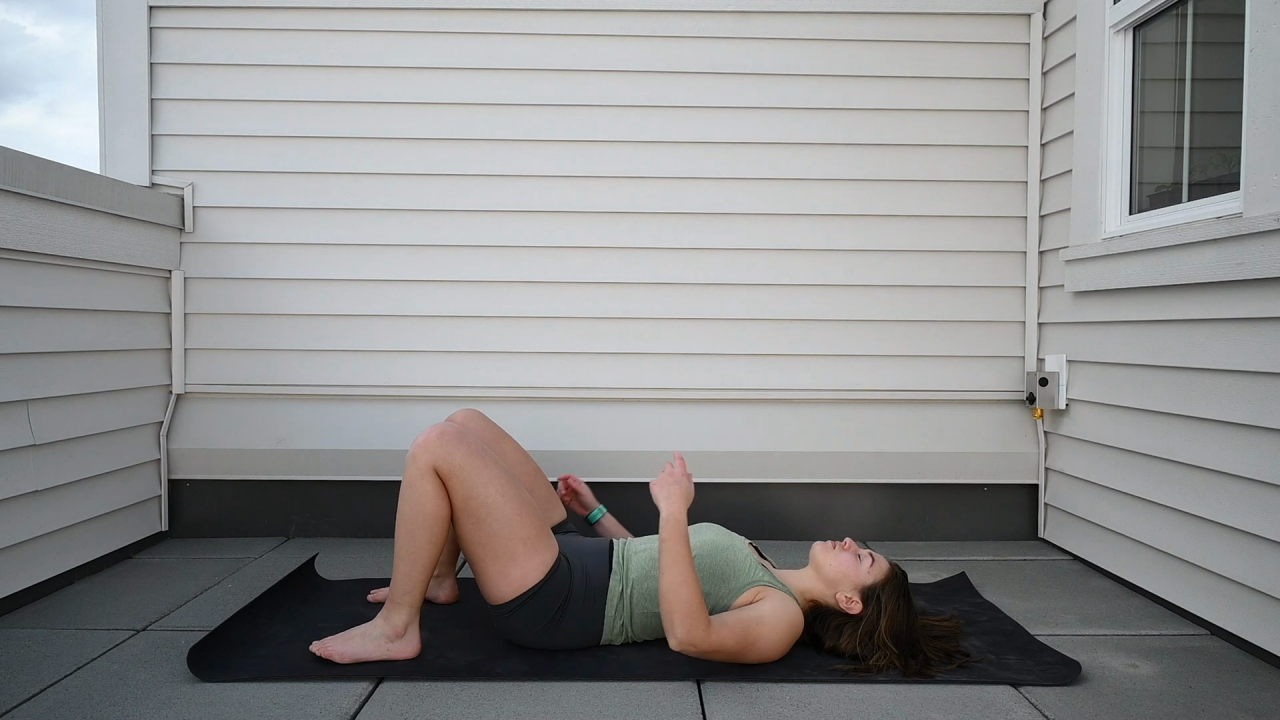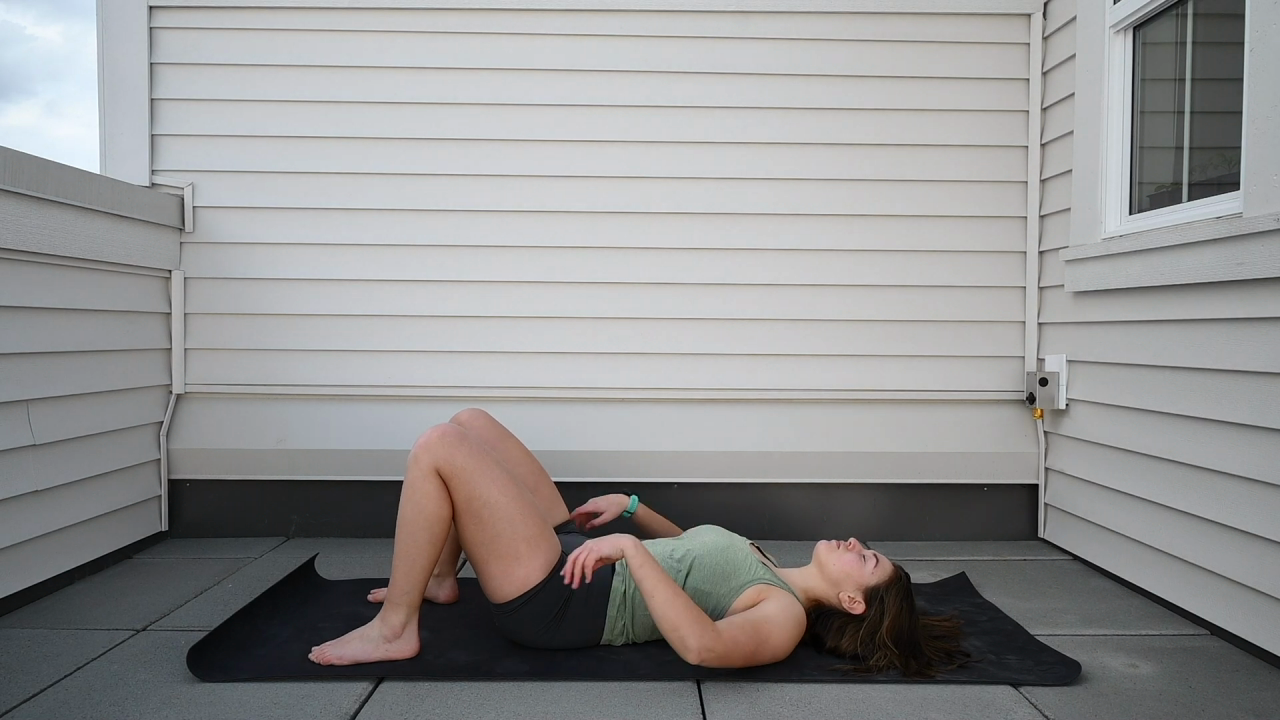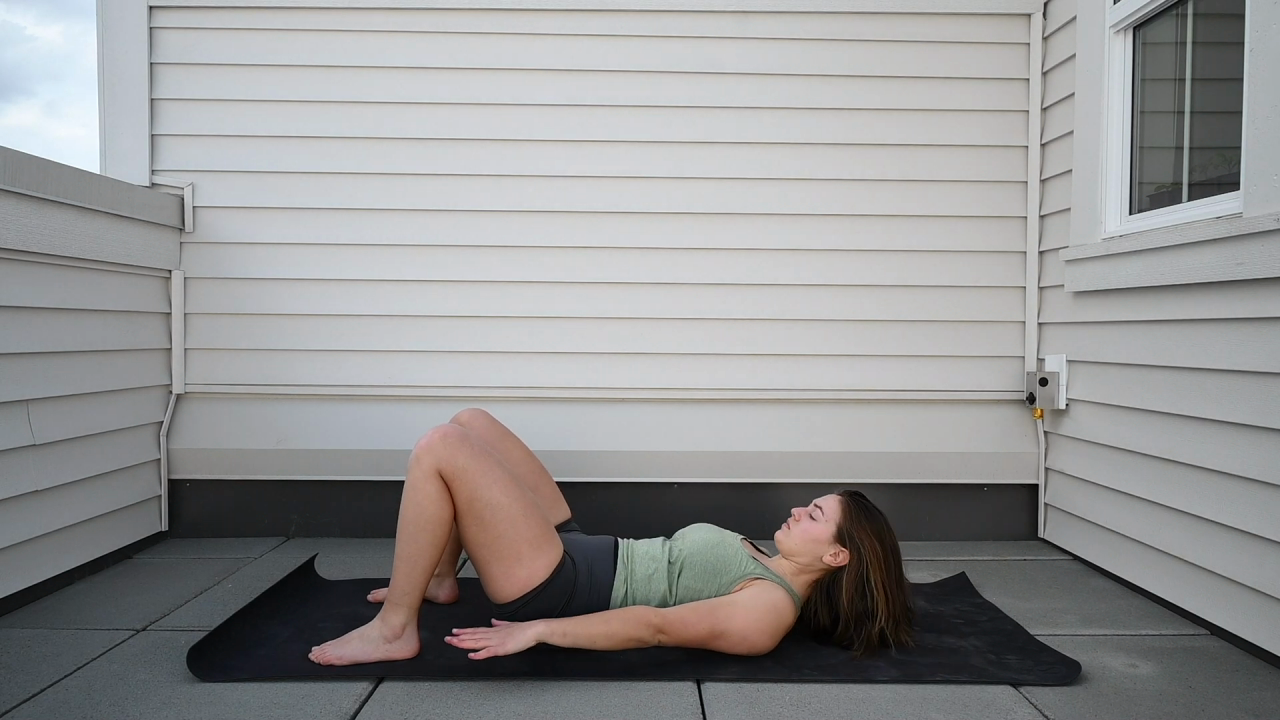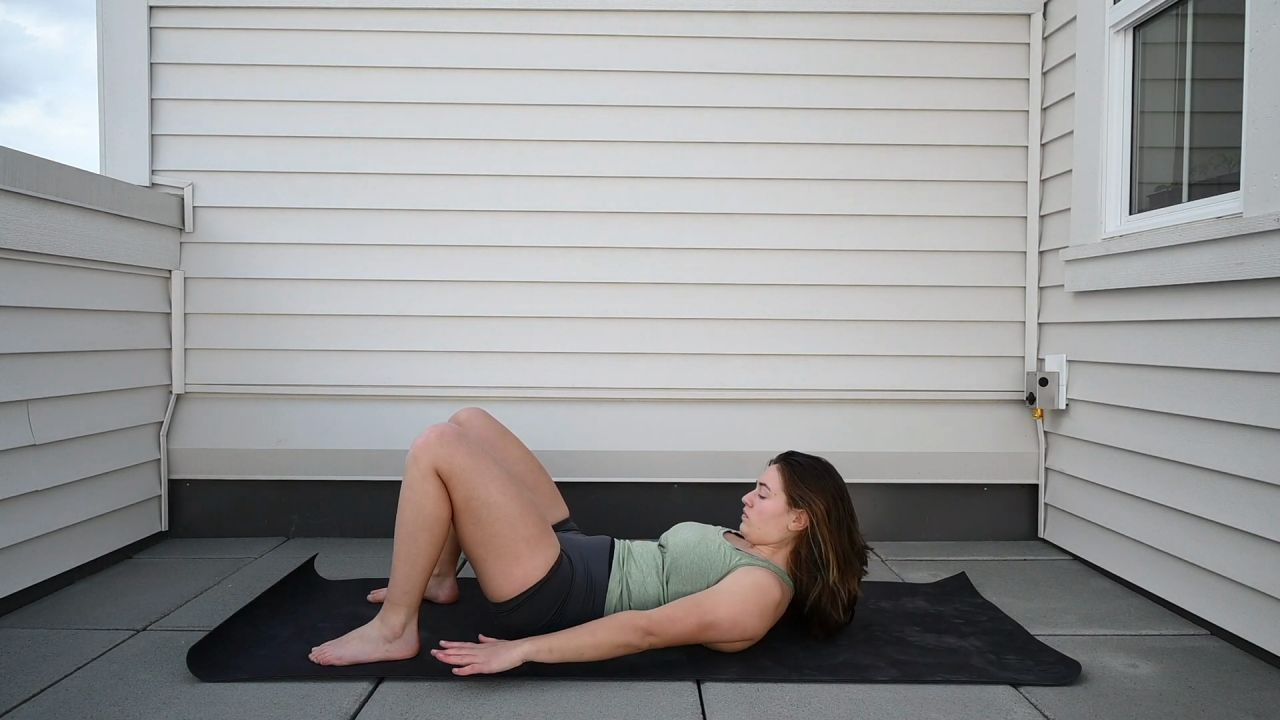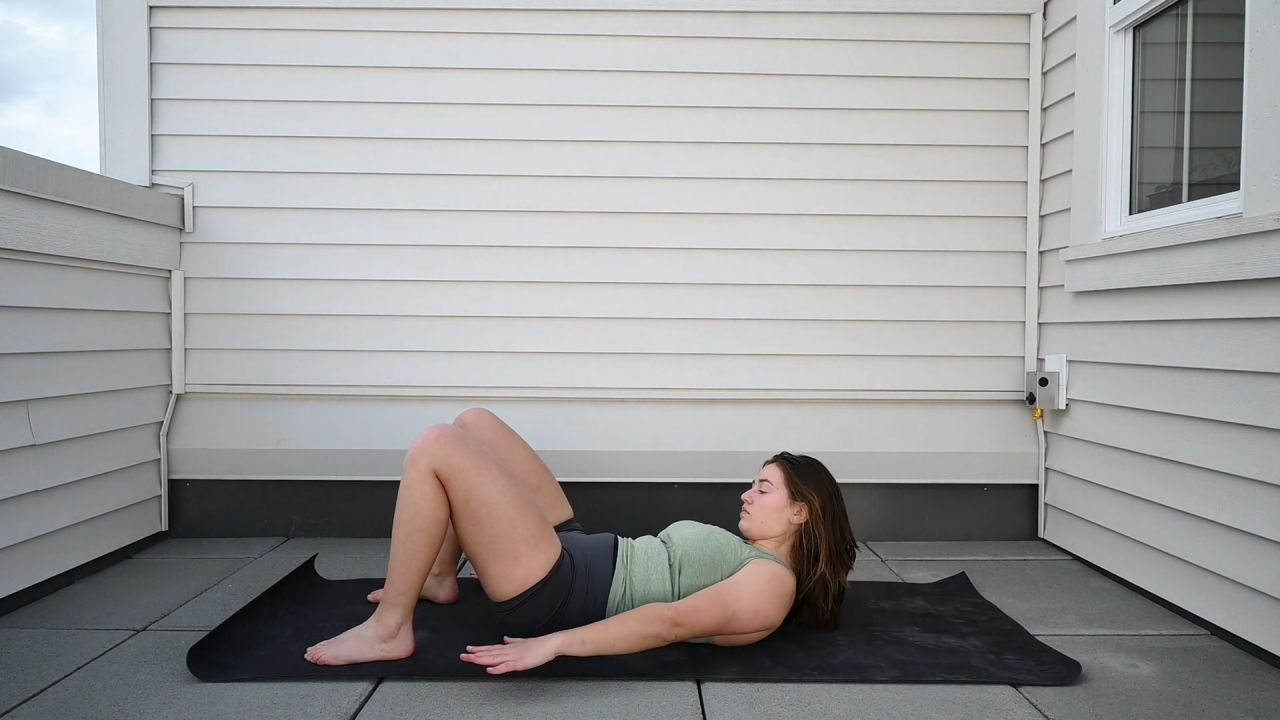
dt=1s
person 1, frame 1
left shoulder: (782, 619)
right shoulder: (768, 577)
left elbow: (686, 633)
left wrist: (673, 514)
right wrist: (600, 513)
left hip: (552, 602)
right hip: (573, 557)
left knee: (436, 448)
right knee: (465, 421)
left ankle: (396, 628)
right ankle: (438, 578)
person 1, frame 2
left shoulder: (785, 619)
right shoulder: (770, 574)
left elbow: (701, 645)
left wrist: (630, 551)
right wrist: (633, 508)
left hip: (554, 604)
right hip: (571, 559)
left knee: (437, 448)
right knee: (469, 422)
left ankle: (393, 631)
right ankle: (438, 578)
person 1, frame 3
left shoulder: (771, 609)
right shoulder: (762, 567)
left elbow: (658, 626)
left wrist: (535, 630)
left hip: (560, 592)
right hip: (580, 549)
left knee: (438, 450)
right knee: (470, 421)
left ankle: (393, 630)
right ankle: (438, 577)
person 1, frame 4
left shoulder: (763, 592)
right shoulder: (749, 551)
left elbow: (646, 630)
left wrist: (521, 650)
left hip: (554, 595)
right hip: (574, 554)
left knee: (435, 447)
right knee: (469, 422)
left ankle: (394, 629)
right ankle: (437, 577)
person 1, frame 5
left shoulder: (773, 583)
right shoulder: (745, 552)
left elbow: (673, 621)
left wrist: (551, 644)
right wrist: (523, 583)
left hip: (558, 595)
right hip: (576, 553)
left knee: (434, 449)
right knee: (474, 422)
left ankle: (389, 630)
right ankle: (439, 577)
